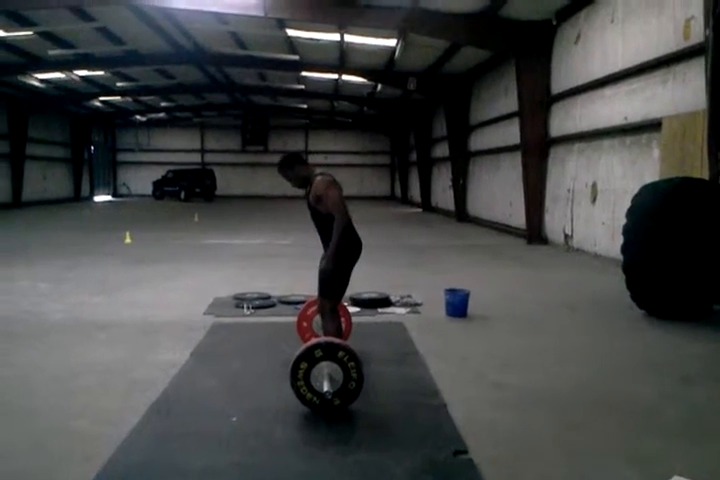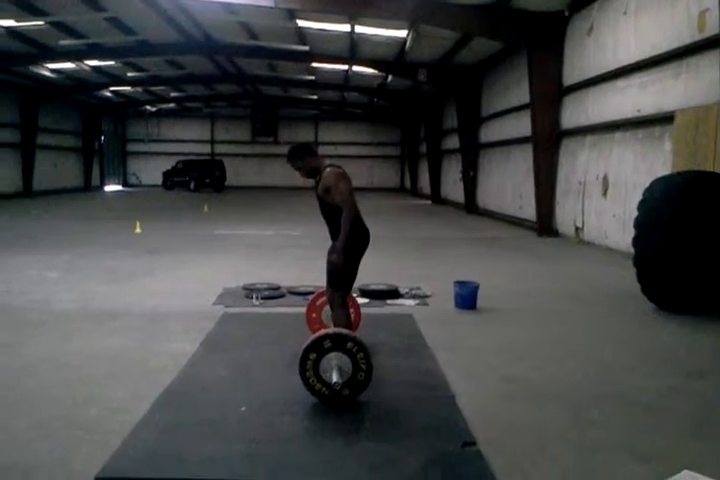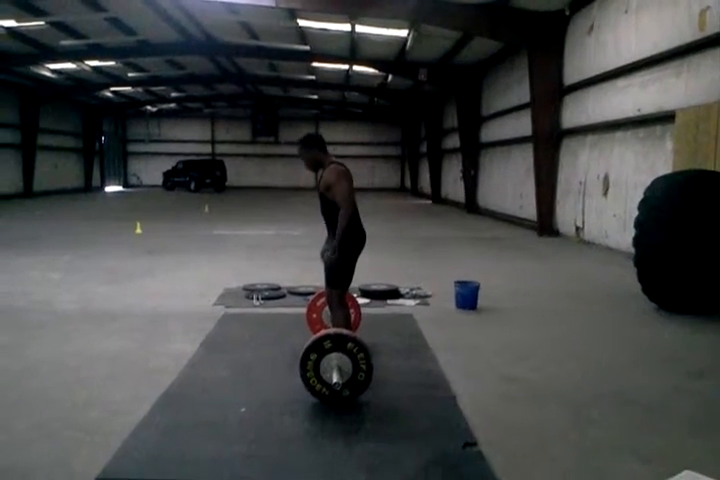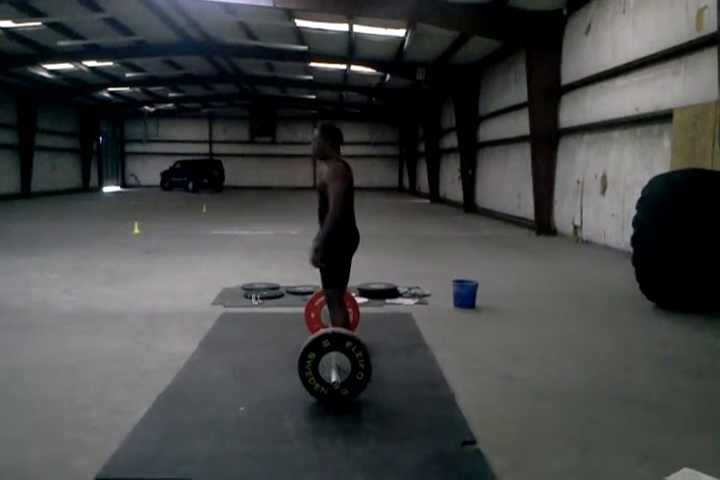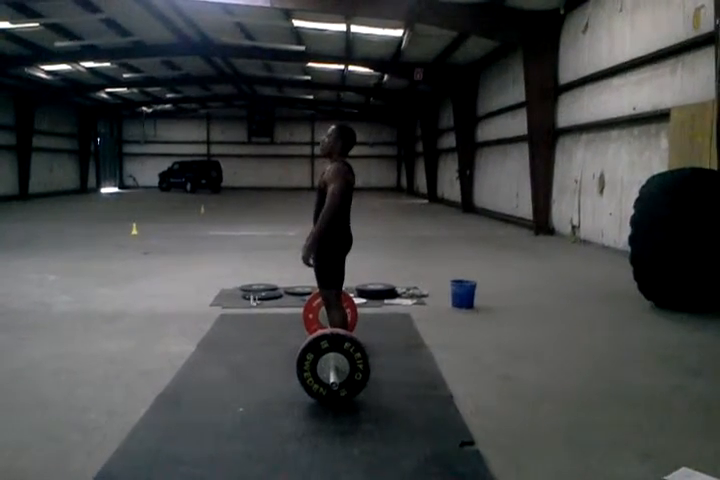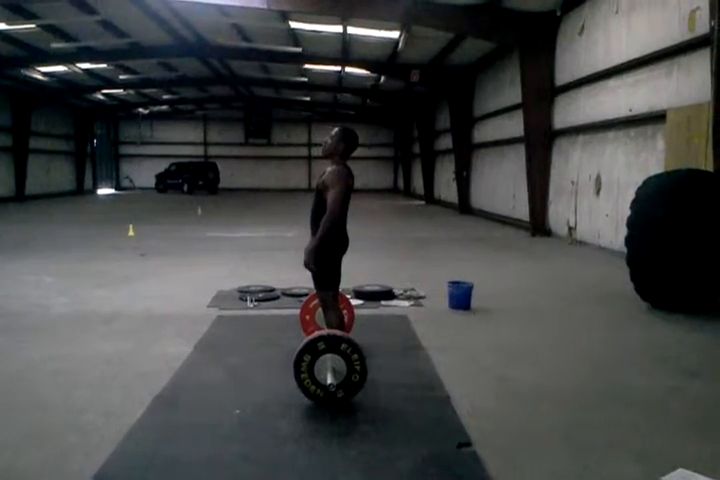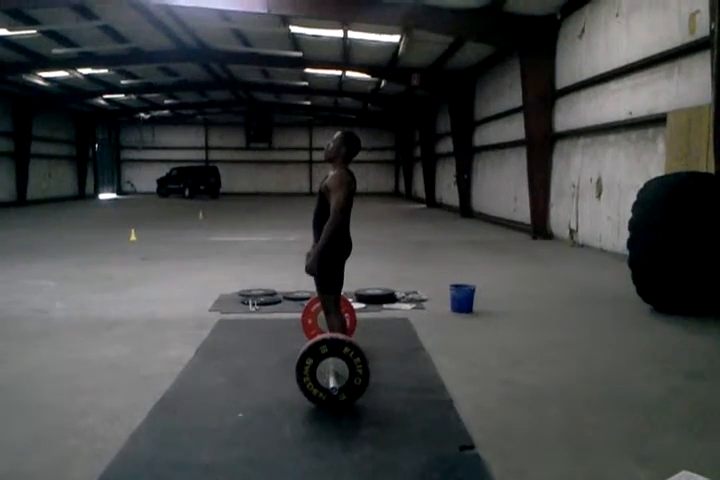
dt=0.3s
person 1, frame 1
left shoulder: (322, 183)
right shoulder: (314, 185)
left elbow: (342, 217)
left wrist: (330, 256)
right wrist: (329, 254)
left hip: (342, 249)
right hip: (336, 249)
left knee: (327, 307)
right knee: (325, 305)
person 1, frame 2
left shoulder: (332, 175)
right shoulder: (323, 176)
left elbow: (349, 210)
left wrist: (340, 249)
right wrist: (336, 246)
left hip: (350, 241)
right hip: (344, 240)
left knee: (337, 298)
right knee: (334, 296)
person 1, frame 3
left shoulder: (334, 172)
right shoulder: (326, 172)
left elbow: (347, 209)
left wrist: (335, 246)
right wrist: (330, 243)
left hip: (347, 240)
right hip: (342, 239)
left knee: (335, 298)
right knee: (335, 297)
person 1, frame 4
left shoulder: (334, 169)
right shoulder: (332, 167)
left elbow: (335, 211)
left wrist: (318, 245)
right wrist: (320, 241)
left hip: (339, 240)
right hip: (337, 238)
left knee: (334, 298)
right knee: (333, 297)
person 1, frame 5
left shoulder: (337, 170)
right shoulder: (337, 168)
left elbow: (329, 210)
left wrist: (311, 244)
right wrist: (313, 239)
left hip: (332, 241)
right hip: (330, 239)
left knee: (332, 300)
right knee: (331, 299)
person 1, frame 6
left shoulder: (337, 173)
right shoulder: (335, 171)
left elbow: (332, 215)
left wrist: (312, 249)
right wrist: (313, 244)
left hip: (328, 244)
right hip: (327, 242)
left knee: (329, 302)
right knee: (329, 300)
person 1, frame 7
left shoulder: (339, 177)
right shoulder: (337, 175)
left elbow: (335, 219)
left wrist: (316, 254)
right wrist: (315, 248)
left hip: (331, 248)
right hip: (329, 246)
left knee: (331, 306)
right knee: (330, 305)
